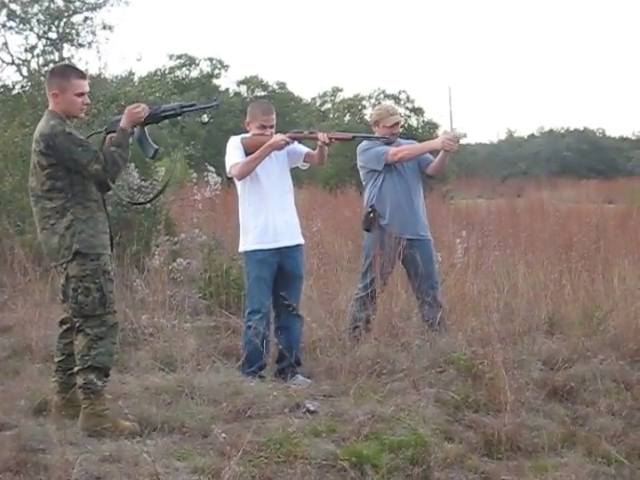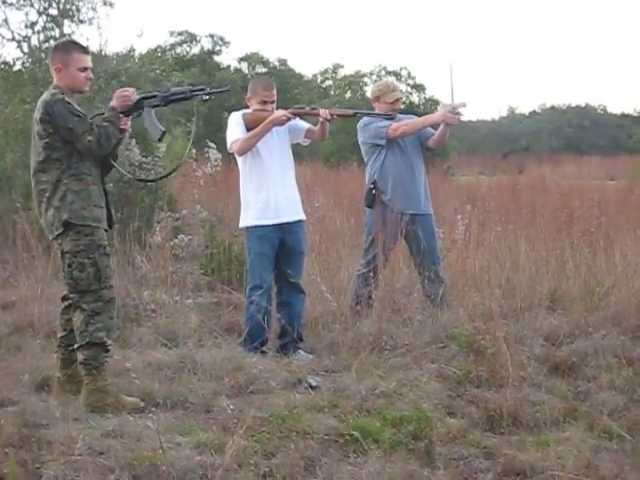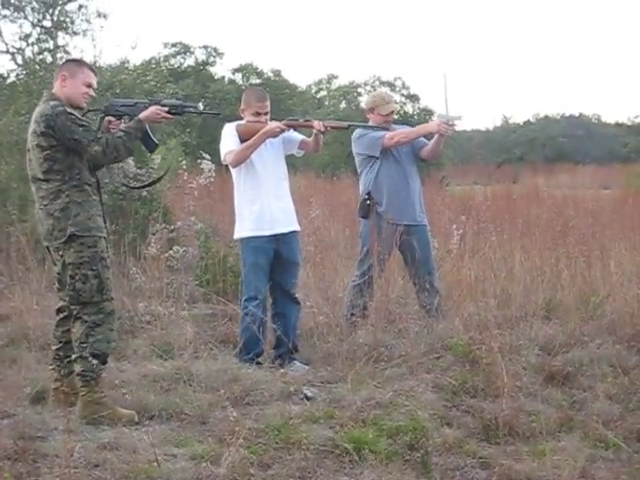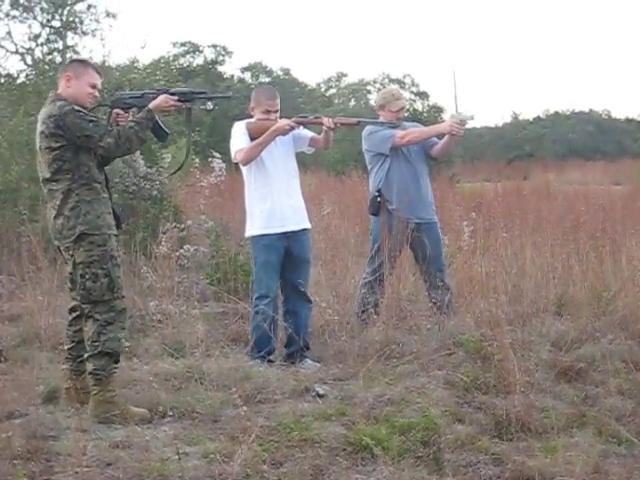
dt=0.5s
person 1, frame 1
left shoulder: (54, 131)
right shoulder: (56, 132)
left elbow: (92, 178)
right elbow: (104, 168)
left wrist: (117, 140)
right wrist: (125, 128)
left hip: (72, 241)
right hip: (82, 241)
left knee: (77, 319)
right knee: (99, 322)
left ankle: (66, 398)
right ankle: (93, 410)
person 1, frame 2
left shoulder: (61, 105)
right shoulder: (56, 103)
left elbow: (95, 163)
right elbow: (95, 142)
left wrist: (117, 132)
right wrist: (114, 110)
left hip: (76, 214)
right hip: (77, 216)
left knee: (79, 296)
right knee: (97, 297)
left ankle: (68, 373)
right ankle: (95, 387)
person 1, frame 3
left shoulder: (47, 114)
right shoulder: (58, 114)
left elbow: (86, 159)
right elbow: (103, 152)
left wrist: (106, 133)
right wrist: (140, 121)
left hip: (63, 227)
right hip: (78, 226)
left knee: (73, 306)
right knee: (97, 308)
left ankle: (64, 385)
right ankle: (91, 399)
person 1, frame 4
left shoulder: (53, 114)
right shoulder: (65, 114)
left elbow: (96, 156)
right elbow: (115, 145)
left wrist: (115, 127)
right wrist: (150, 111)
left hip: (73, 226)
right hip: (88, 226)
left knee: (85, 306)
right knee: (107, 308)
left ankle: (77, 384)
right ankle: (103, 398)
person 2, frame 1
left shoulder: (284, 144)
right shoulder: (237, 143)
left elbow: (316, 160)
right elbow: (238, 172)
left wrist: (322, 146)
right wrist: (268, 147)
left hip: (291, 240)
right hip: (258, 243)
left knee: (290, 309)
right knee: (258, 311)
left ankle: (288, 368)
right ankle: (252, 372)
person 2, frame 2
left shoulder: (285, 120)
right shoulder: (238, 119)
left elbow: (318, 137)
right elbow: (239, 148)
left wrist: (323, 122)
right wrist: (269, 123)
left hip: (292, 216)
right hip: (259, 218)
left knee: (292, 284)
right knee: (259, 286)
left ankle: (290, 344)
right ankle: (253, 348)
person 2, frame 3
left shoulder: (279, 131)
right shoulder: (232, 130)
left elbow: (311, 148)
right elbow: (233, 159)
left wrist: (317, 134)
right wrist: (263, 134)
left hip: (286, 226)
right hip: (254, 229)
left knee: (288, 295)
right knee: (255, 297)
left ankle: (285, 354)
right ankle: (249, 359)
person 2, frame 4
left shoulder: (289, 129)
right shoulder: (242, 128)
left elbow: (322, 145)
right elbow: (243, 158)
left wrist: (327, 131)
right wrist: (273, 132)
left hip: (297, 224)
right hip: (265, 227)
left knee: (299, 293)
right knee: (266, 295)
left ankle: (297, 352)
right ankle: (260, 357)
person 3, frame 1
left shoulder: (411, 146)
right shoulder: (366, 149)
left elbow: (432, 170)
right elbow: (396, 156)
left wrist: (445, 151)
right wrist: (434, 143)
left hip: (417, 230)
right hip: (383, 230)
left knee: (428, 286)
right knee: (370, 286)
left ankle: (439, 334)
right ankle: (355, 335)
person 3, frame 2
left shoulder: (412, 120)
right shoulder: (367, 125)
left elbow: (434, 143)
right elbow: (397, 131)
left wrist: (445, 124)
right wrist: (435, 117)
left hip: (419, 205)
right hip: (385, 205)
left knee: (430, 261)
right knee: (372, 262)
left ankle: (441, 310)
right ankle: (357, 312)
person 3, frame 3
left shoulder: (406, 131)
right shoulder: (362, 136)
left elbow: (427, 154)
right elbow: (392, 140)
left wrist: (439, 136)
right wrist: (429, 127)
left hip: (413, 215)
right hip: (379, 217)
left knee: (425, 272)
right knee: (366, 272)
left ankle: (436, 320)
right ankle: (353, 322)
person 3, frame 4
left shoulder: (416, 128)
right shoulder: (372, 133)
left elbow: (437, 152)
right elbow: (403, 139)
left wrist: (450, 135)
right wrist: (441, 127)
left hip: (424, 212)
right hip: (390, 213)
left knee: (436, 269)
right knee: (377, 270)
left ankle: (448, 317)
right ankle: (364, 320)
